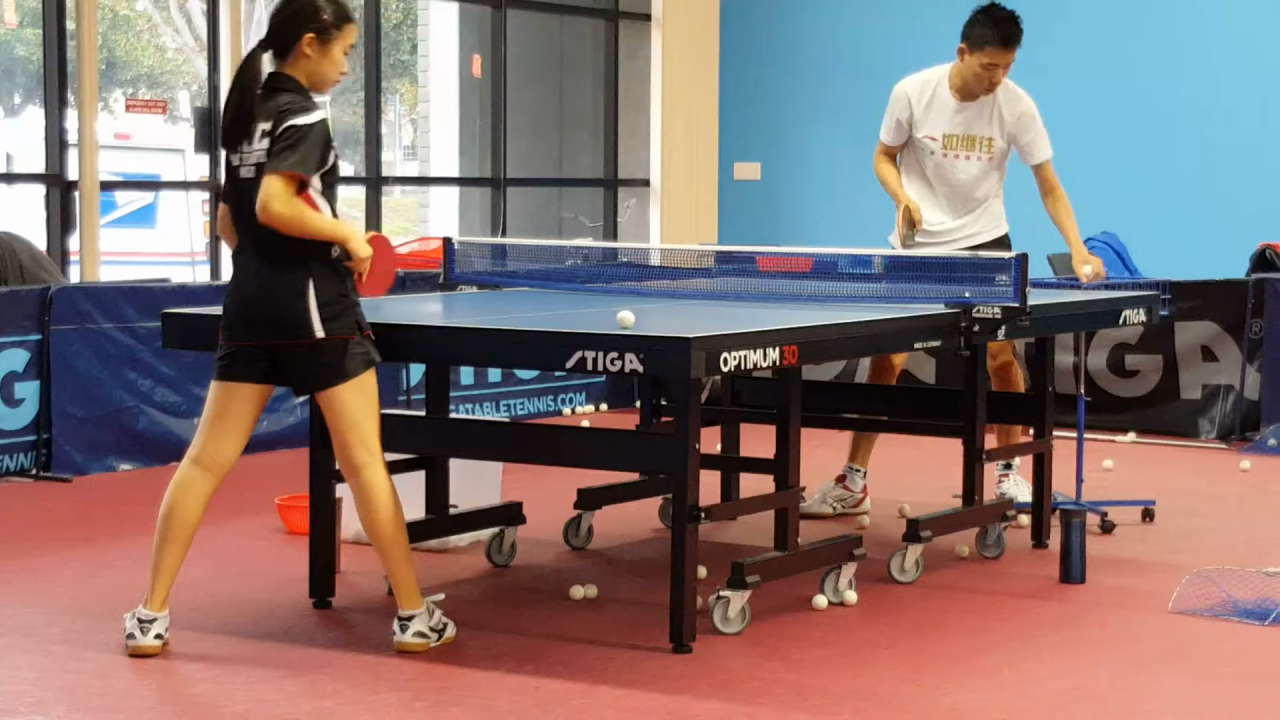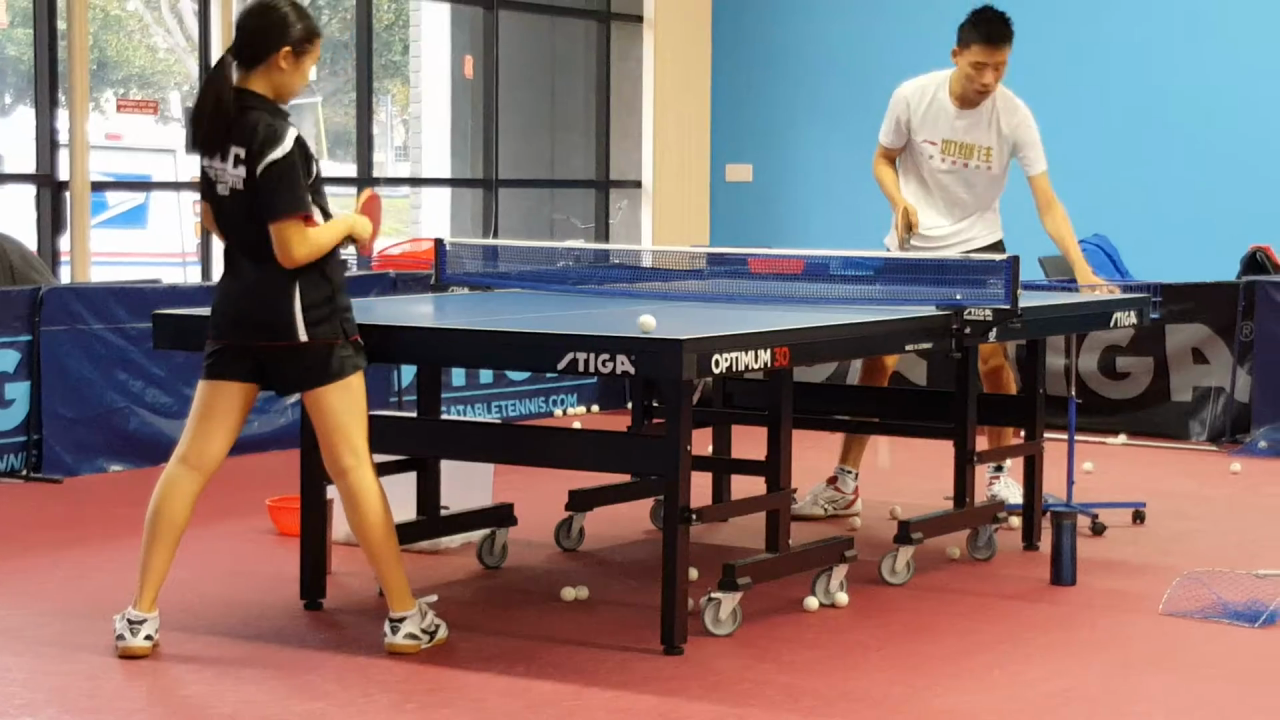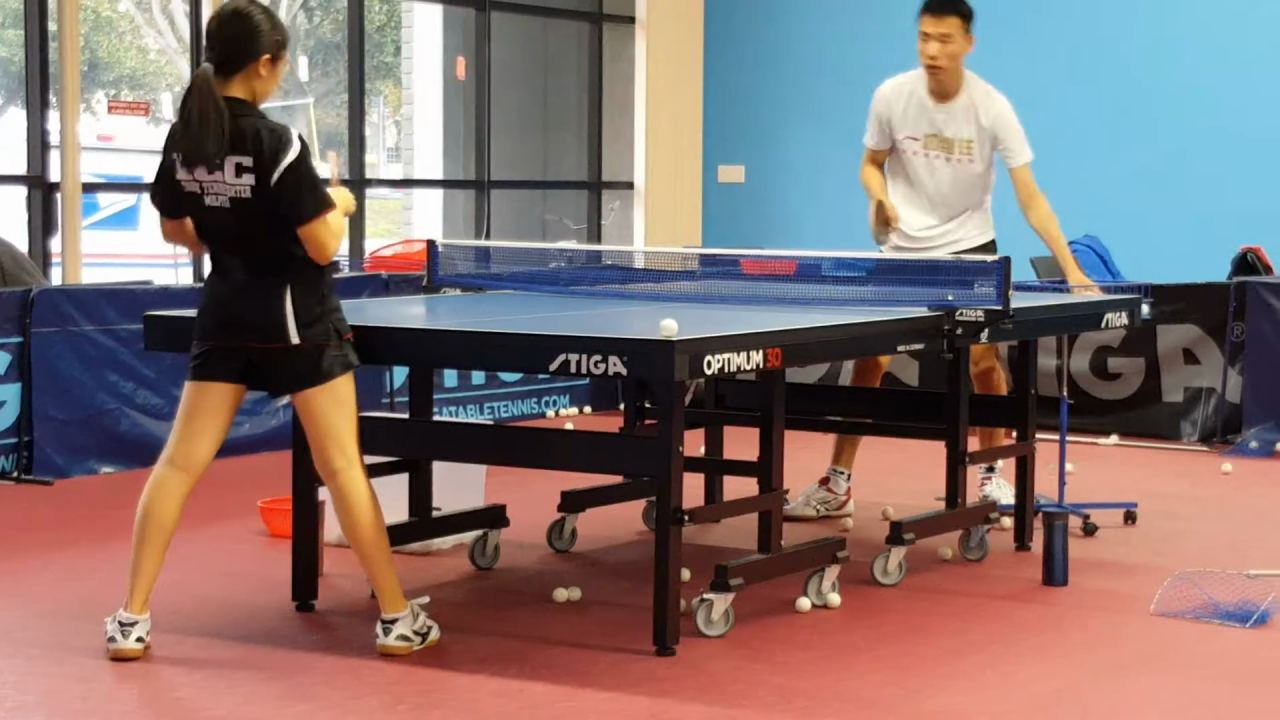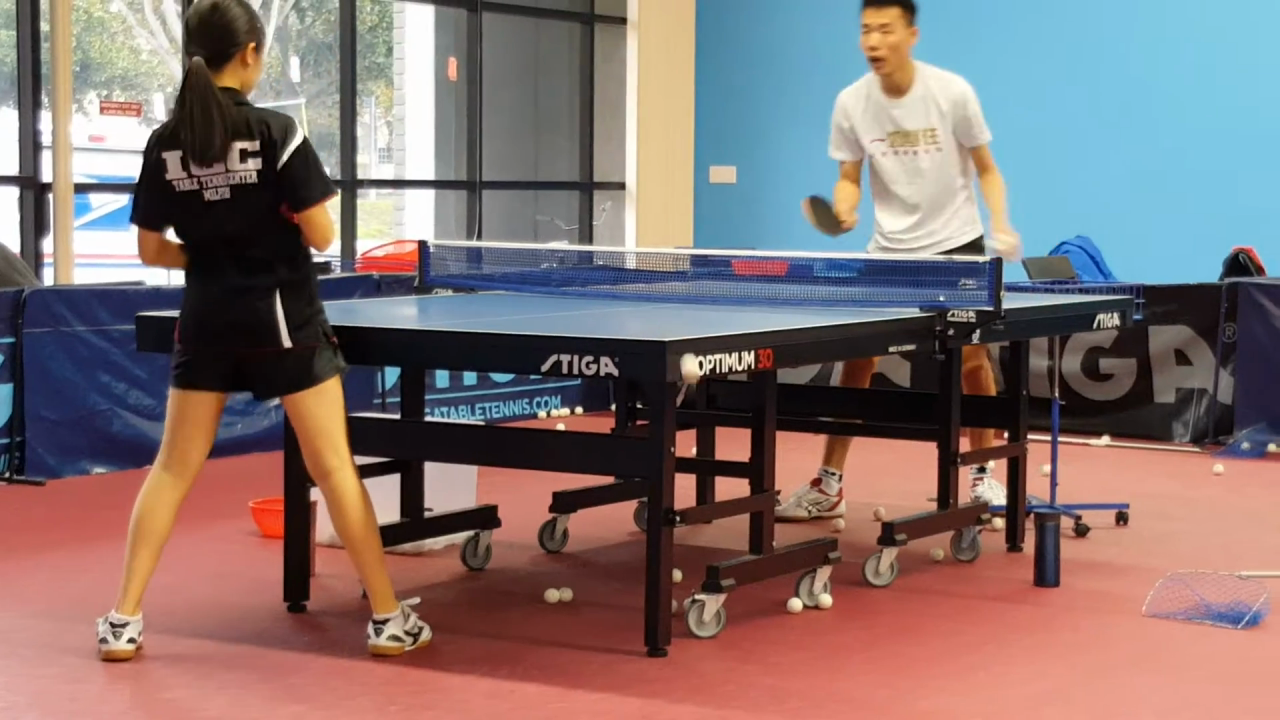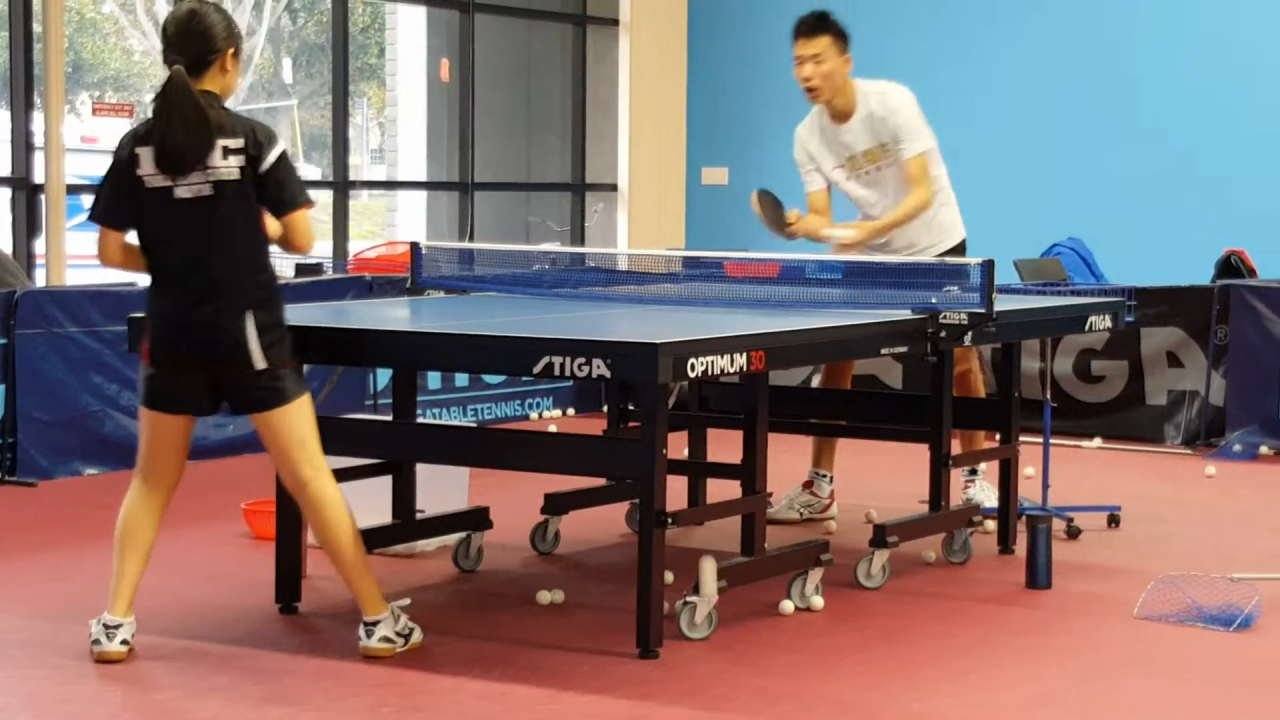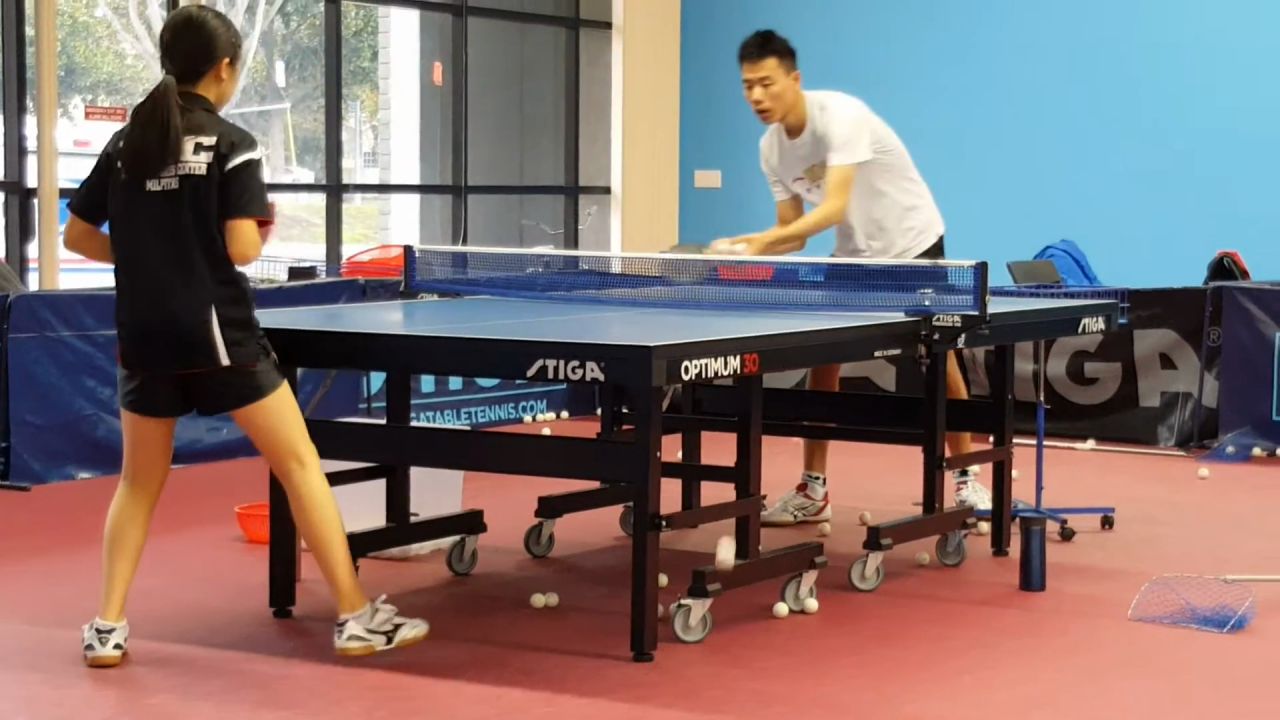
dt=0.2s
person 1, frame 1
left shoulder: (245, 116)
right shoulder: (304, 115)
right elbow: (272, 205)
right wrist: (347, 235)
left hip: (248, 307)
right hip: (316, 308)
left knee: (206, 461)
right knee: (365, 463)
left ankle: (149, 615)
right ankle: (413, 614)
person 1, frame 2
left shoulder: (219, 123)
right shoulder: (277, 135)
right elbow: (293, 250)
right wrist: (350, 224)
left hip: (237, 311)
right hip: (305, 313)
left knee: (192, 460)
right knee: (351, 465)
left ankle: (139, 616)
right ankle: (405, 616)
person 1, frame 3
left shoulder: (184, 139)
right shoulder: (276, 142)
left elbow: (176, 230)
right elbow: (324, 247)
right wrist: (338, 205)
left hip: (223, 315)
right hip: (296, 317)
left knee: (178, 463)
right knee: (341, 467)
left ankle: (130, 620)
right ankle: (397, 618)
person 1, frame 4
left shoulder: (165, 143)
right shoulder: (276, 132)
left elbow: (152, 251)
right elbow: (319, 235)
left hip: (205, 322)
right hip: (283, 319)
left knee: (172, 470)
right knee: (333, 468)
left ankle: (122, 620)
right ankle: (388, 618)
person 1, frame 5
left shoulder: (137, 145)
right shoulder: (253, 139)
left elbow: (110, 252)
right elbow: (301, 240)
left hip: (172, 337)
right hip: (247, 332)
left knee: (152, 481)
right knee: (309, 478)
left ankle: (114, 622)
right ankle: (378, 620)
person 1, frame 6
left shoulder: (125, 141)
right shoulder: (231, 143)
left elbow: (78, 237)
right elbow: (242, 250)
right wrist: (255, 226)
left hip: (143, 334)
right hip: (216, 329)
left knee: (139, 483)
right knee: (301, 467)
left ankle: (107, 627)
right ankle: (356, 615)
person 2, frame 1
left shoulder: (1018, 106)
right shoulder: (912, 92)
left elbow: (1049, 188)
right elbow: (884, 157)
left wrist: (1077, 250)
right wrist: (903, 198)
left hip: (984, 241)
right hip: (916, 243)
left knee: (1001, 352)
right knee: (886, 358)
left ankle: (1008, 471)
right ankle: (854, 481)
person 2, frame 2
left shoulder: (1015, 116)
right shoulder: (912, 96)
left elbow: (1046, 203)
right elbow: (883, 159)
left wrist: (1081, 269)
right wrist: (900, 202)
left hip: (978, 245)
right hip: (911, 247)
left knee: (993, 357)
right knee: (877, 360)
left ankle: (999, 473)
right ankle: (845, 482)
person 2, frame 3
left shoulder: (992, 108)
right shoulder: (891, 96)
left elbow: (1030, 198)
left wrist: (1070, 268)
right wrist: (881, 200)
left hip: (969, 246)
right hip: (902, 249)
left knee: (984, 360)
right knee: (869, 362)
left ankle: (991, 475)
right ankle: (837, 483)
person 2, frame 4
left shoulder: (952, 92)
right shoulder: (850, 104)
left elbow: (986, 171)
right elbow: (849, 180)
left wrist: (1001, 228)
right wrist: (842, 207)
left hip: (955, 243)
right hip: (889, 248)
left knee: (972, 357)
right knee: (857, 361)
left ankle: (983, 475)
right ankle: (829, 484)
person 2, frame 5
left shoulder: (894, 102)
right shoulder: (808, 136)
left elbow: (923, 192)
right elbow: (820, 217)
left wrist: (866, 229)
right wrist: (804, 226)
left hip: (935, 246)
right hip: (871, 257)
left knee: (961, 361)
right knee: (836, 361)
left ankle: (974, 477)
right ankle: (820, 486)
person 2, frame 6
left shoulder: (841, 114)
right shoulder: (770, 148)
left elbow: (836, 207)
right elbow: (791, 234)
left wrist: (763, 240)
right wrist: (750, 243)
left hip: (913, 245)
right hip: (853, 256)
left knee: (940, 361)
right knee: (822, 362)
left ankle: (965, 477)
right ankle: (813, 488)
